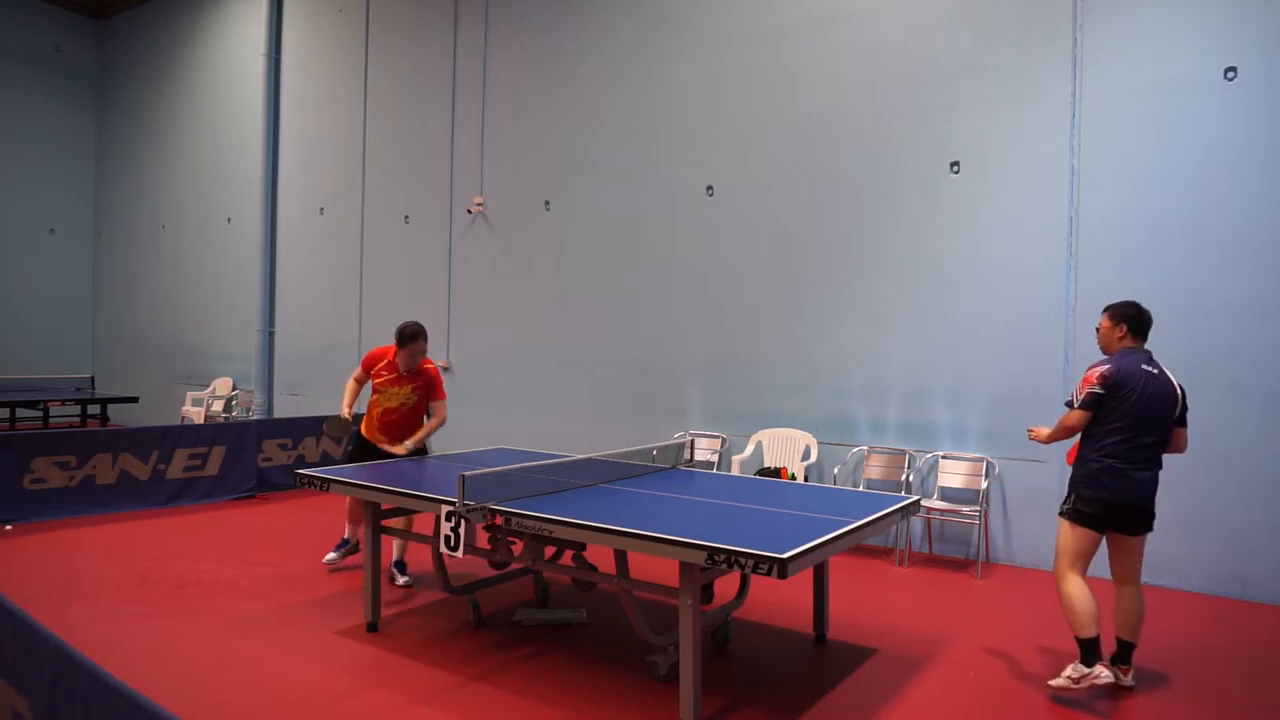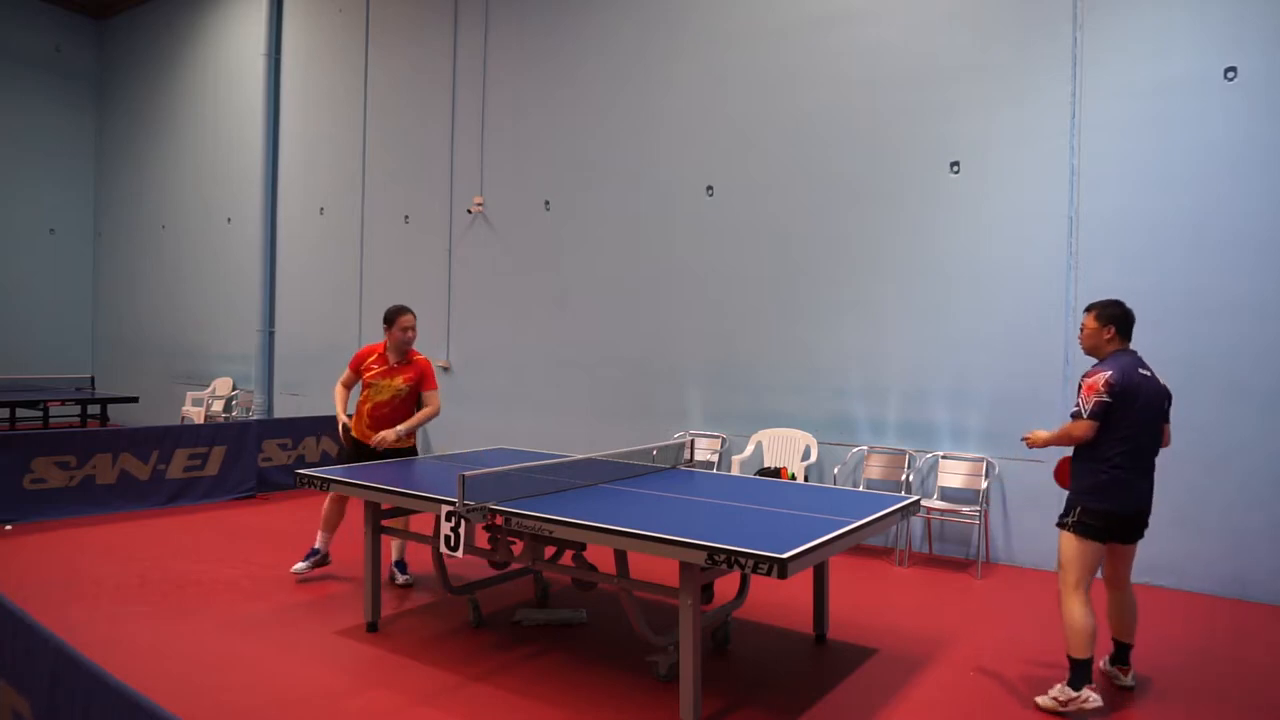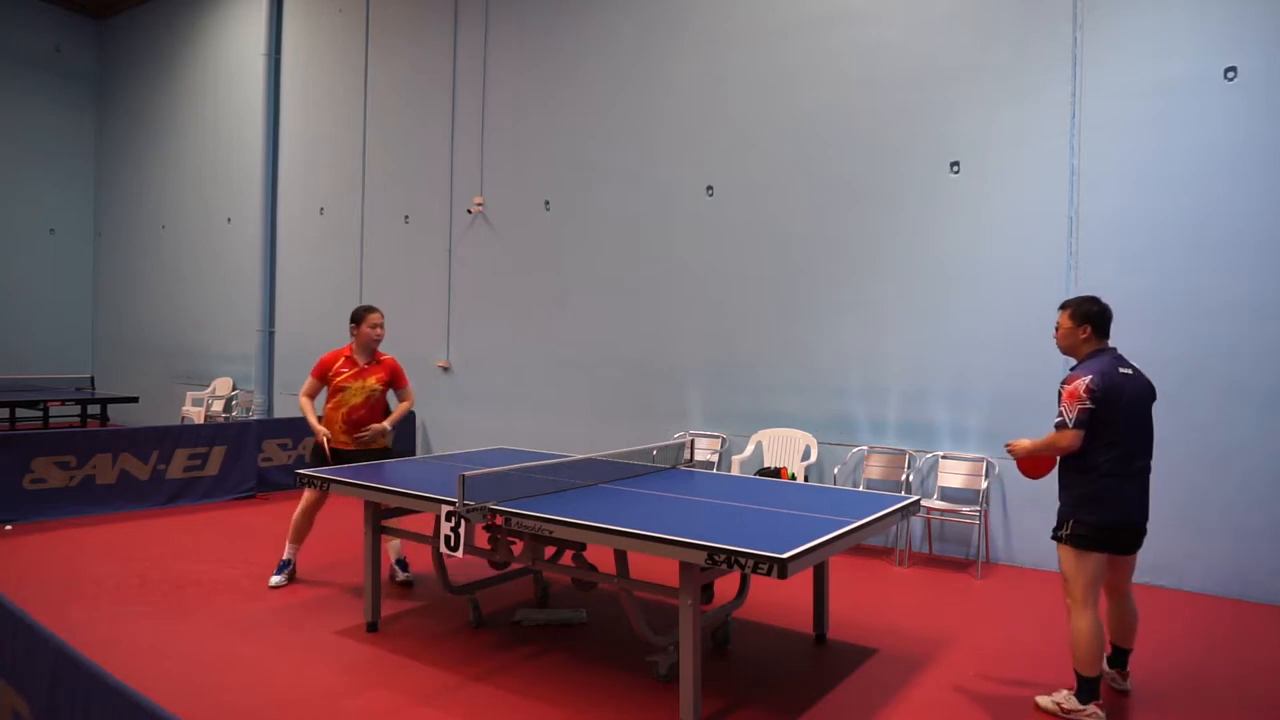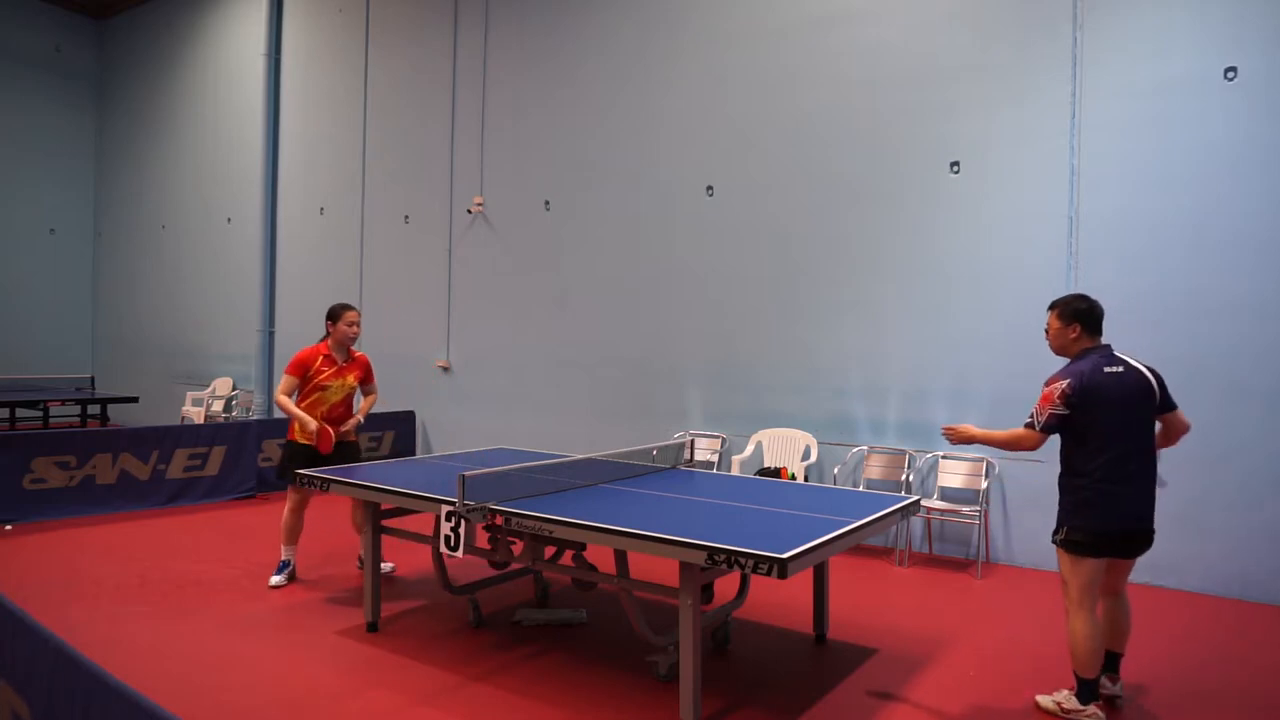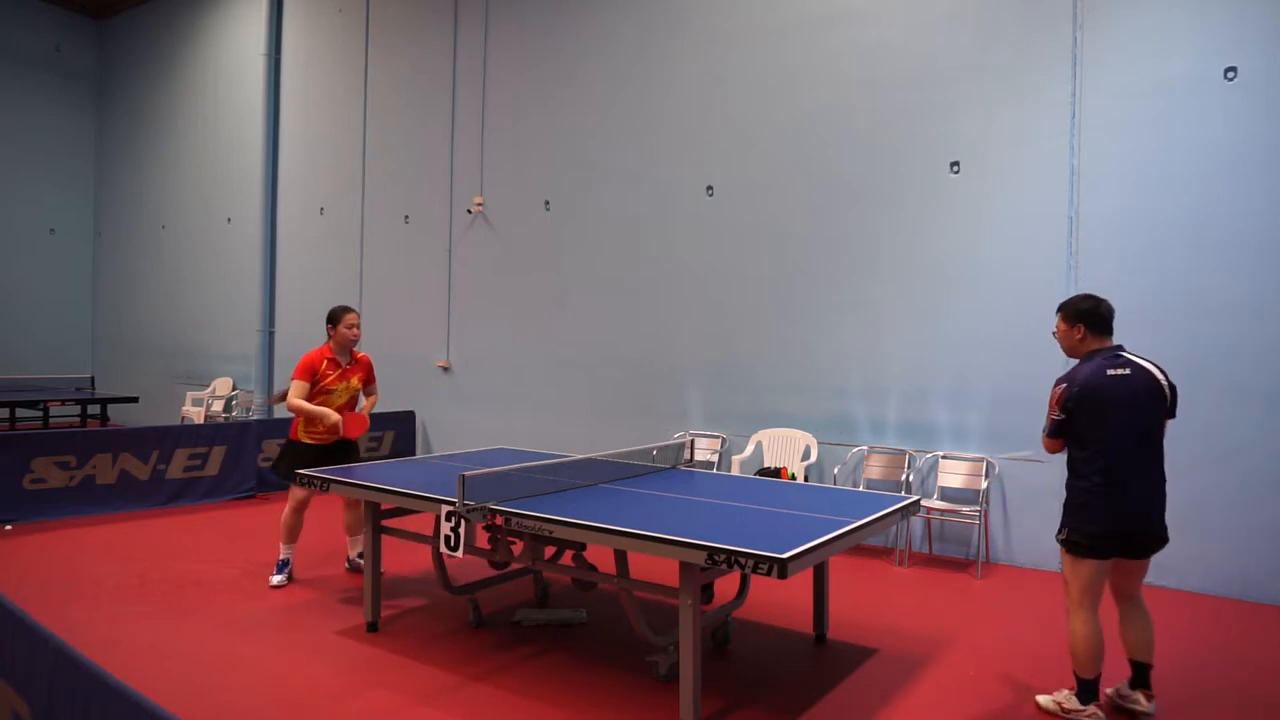
dt=0.3s
person 1, frame 1
left shoulder: (1105, 371)
right shoulder: (1171, 383)
left elbow: (1074, 422)
right elbow: (1178, 443)
left wrist: (1047, 435)
left hip: (1095, 488)
right hip: (1140, 493)
left knee: (1069, 572)
right knee: (1128, 581)
left ankle: (1091, 664)
right ankle: (1122, 665)
person 1, frame 2
left shoulder: (1103, 375)
right shoulder: (1154, 381)
left elbow: (1081, 432)
right elbow: (1163, 439)
left wrist: (1045, 439)
left hip: (1095, 497)
right hip: (1136, 499)
left knee: (1073, 589)
right knee: (1119, 584)
left ankle: (1081, 687)
right ankle: (1121, 665)
person 1, frame 3
left shoulder: (1083, 379)
right shoulder: (1139, 377)
left elbow: (1067, 442)
left wrist: (1029, 448)
left hip: (1088, 509)
right hip: (1133, 506)
left knee: (1081, 604)
right knee: (1119, 590)
right ankle: (1118, 668)
person 1, frame 4
left shoulder: (1068, 382)
right shoulder: (1142, 373)
left elbow: (1028, 439)
right elbow: (1178, 427)
left wrist: (975, 435)
left hip: (1089, 513)
right hip: (1138, 511)
left knee: (1080, 605)
right knee: (1114, 592)
right ankle: (1109, 676)
person 1, frame 5
left shoulder: (1071, 385)
right shoulder: (1155, 375)
left elbow: (1053, 445)
left wrist: (1069, 430)
left hip: (1091, 515)
right hip: (1145, 513)
left knee: (1081, 607)
right knee: (1129, 597)
person 2, frame 1
left shoulder: (430, 373)
right shoulder: (377, 357)
left elbow: (438, 417)
right elbow: (356, 379)
left wrist: (408, 446)
right wrist: (347, 406)
left hip: (405, 447)
right hip: (369, 438)
left ankle: (397, 563)
right ankle: (350, 540)
person 2, frame 2
left shoulder: (421, 366)
right shoulder: (366, 355)
left elbow: (433, 407)
right elbow: (343, 385)
left wrist: (399, 431)
right wrist: (341, 414)
left hip: (398, 446)
right hip: (359, 439)
right knee: (337, 494)
left ankle: (397, 564)
right ankle: (320, 551)
person 2, frame 3
left shoulder: (389, 365)
right shoulder: (331, 360)
left elbow: (408, 401)
right elbow: (305, 396)
left wrist: (386, 426)
right wrist: (316, 426)
left hip: (372, 448)
right hip: (332, 445)
right knee: (310, 503)
left ankle: (398, 563)
right ankle: (288, 562)
person 2, frame 4
left shoulder: (361, 362)
right shoulder: (306, 358)
left elbow: (371, 394)
right elbow: (281, 397)
left wrist: (357, 418)
right wrist: (305, 419)
left hip: (343, 441)
right hip: (305, 442)
right knee: (296, 500)
left ankle: (368, 556)
right ankle: (286, 563)
person 2, frame 5
left shoulder: (363, 362)
right shoulder: (312, 360)
left elbow: (372, 394)
right elbow: (292, 402)
left wrist: (362, 416)
right wrist: (324, 412)
left hip: (343, 442)
right hip: (307, 442)
left knee: (354, 498)
right knee: (298, 500)
left ankle: (356, 557)
right ankle: (285, 562)
